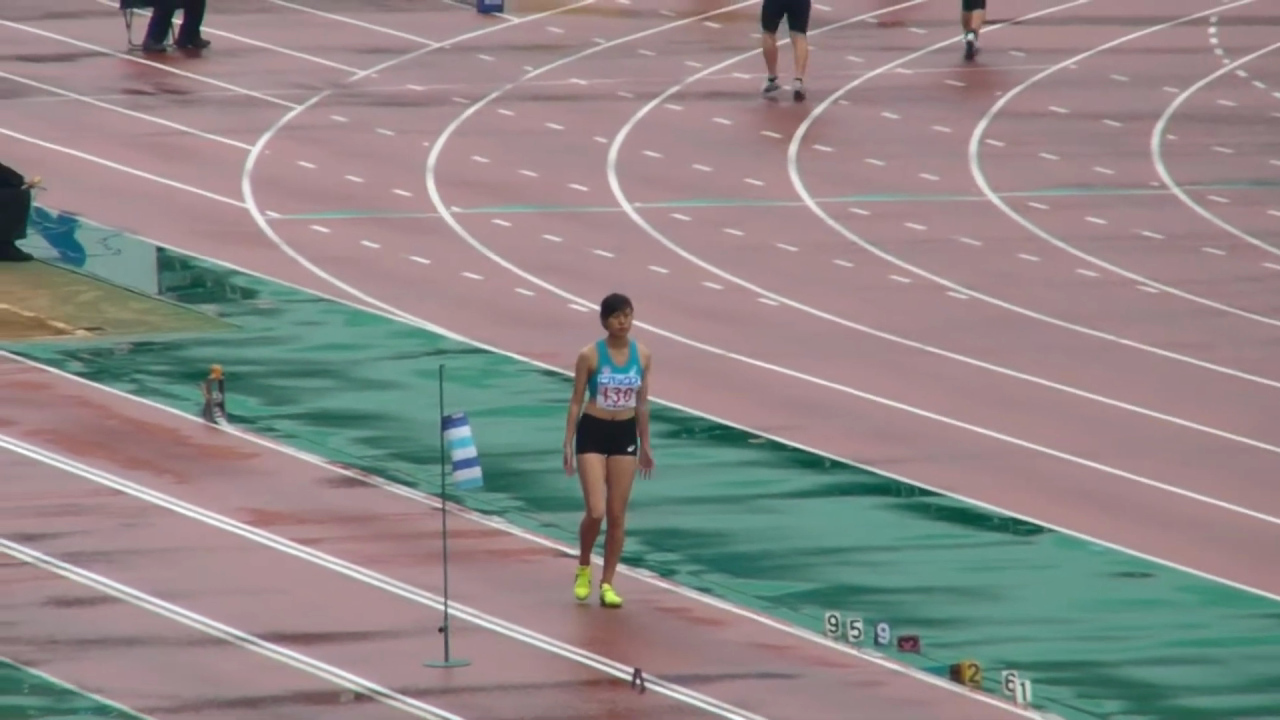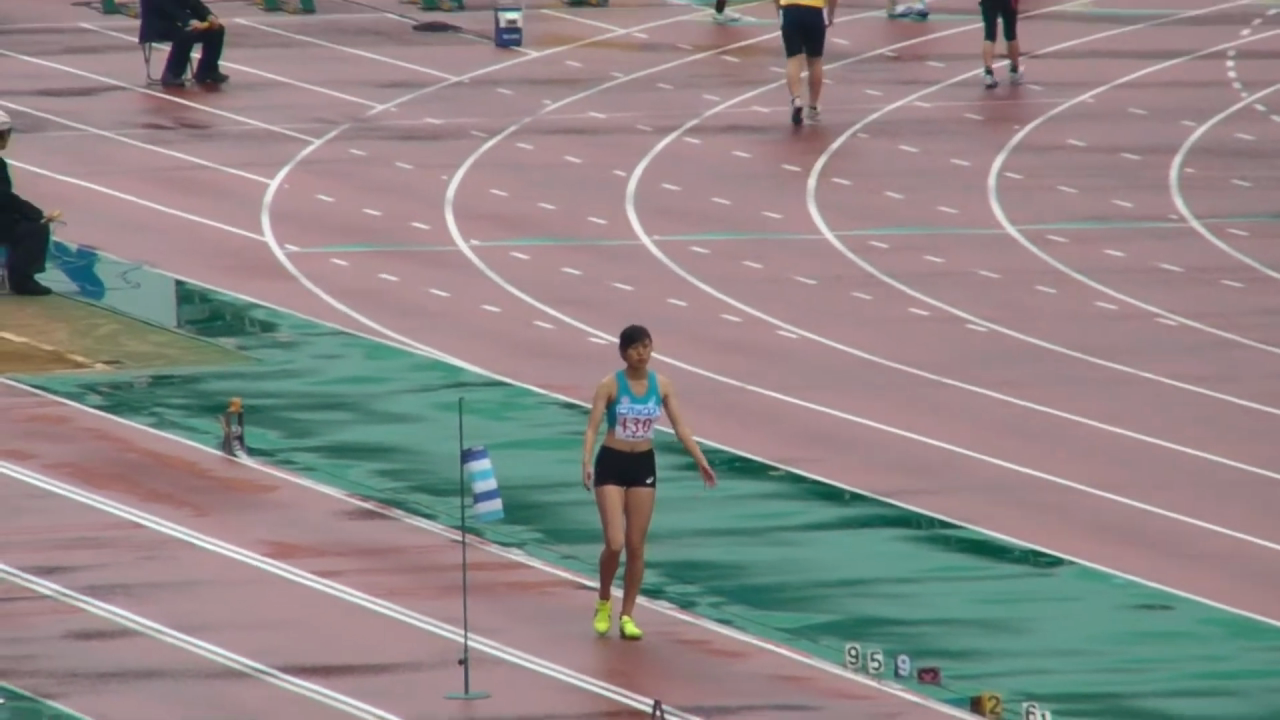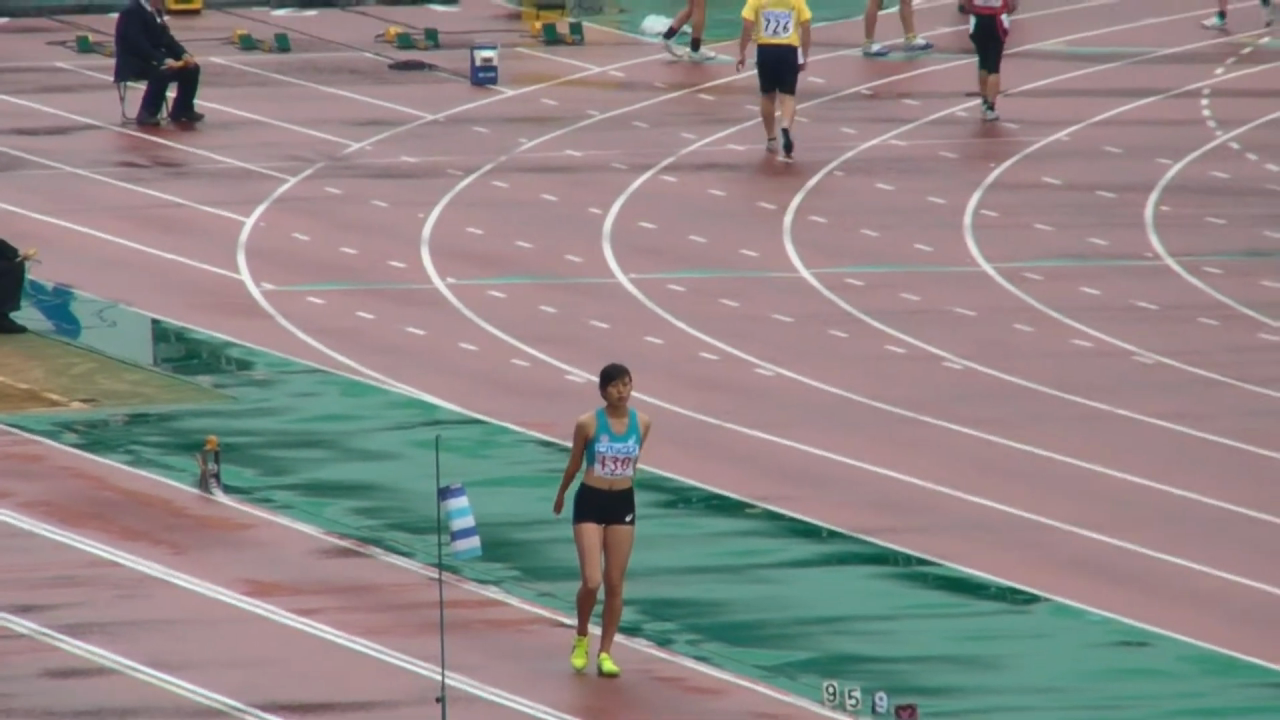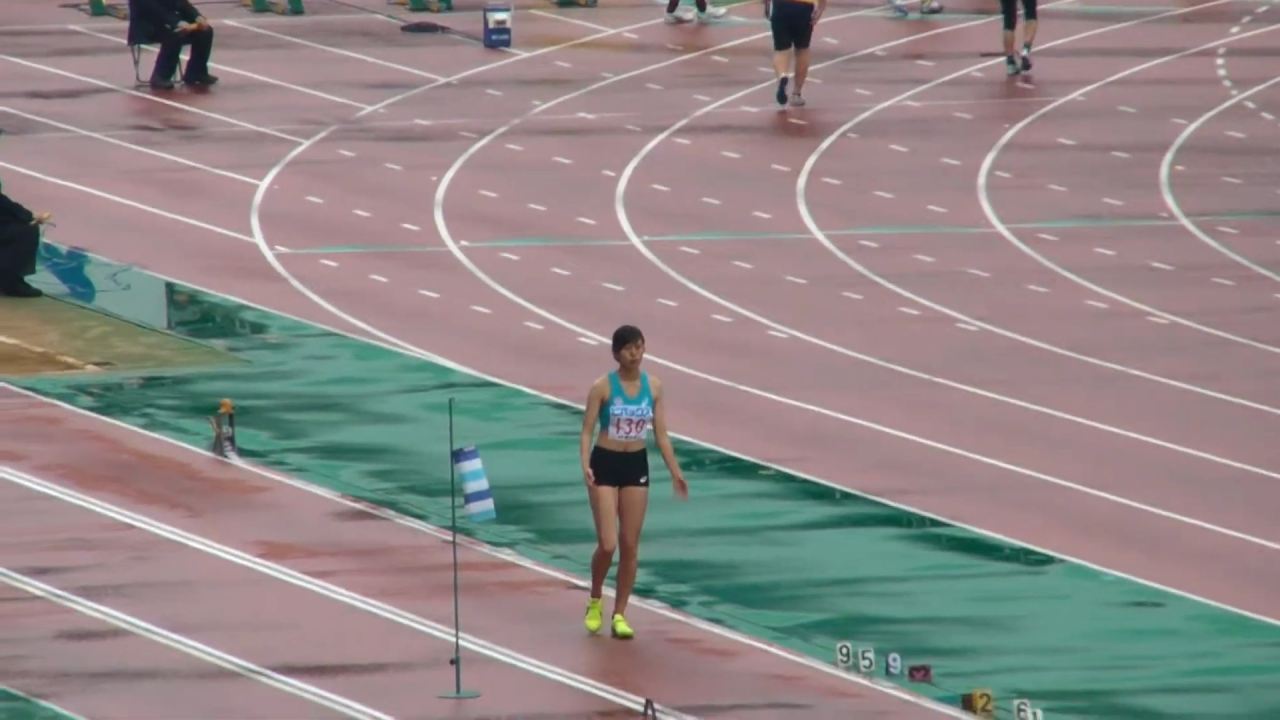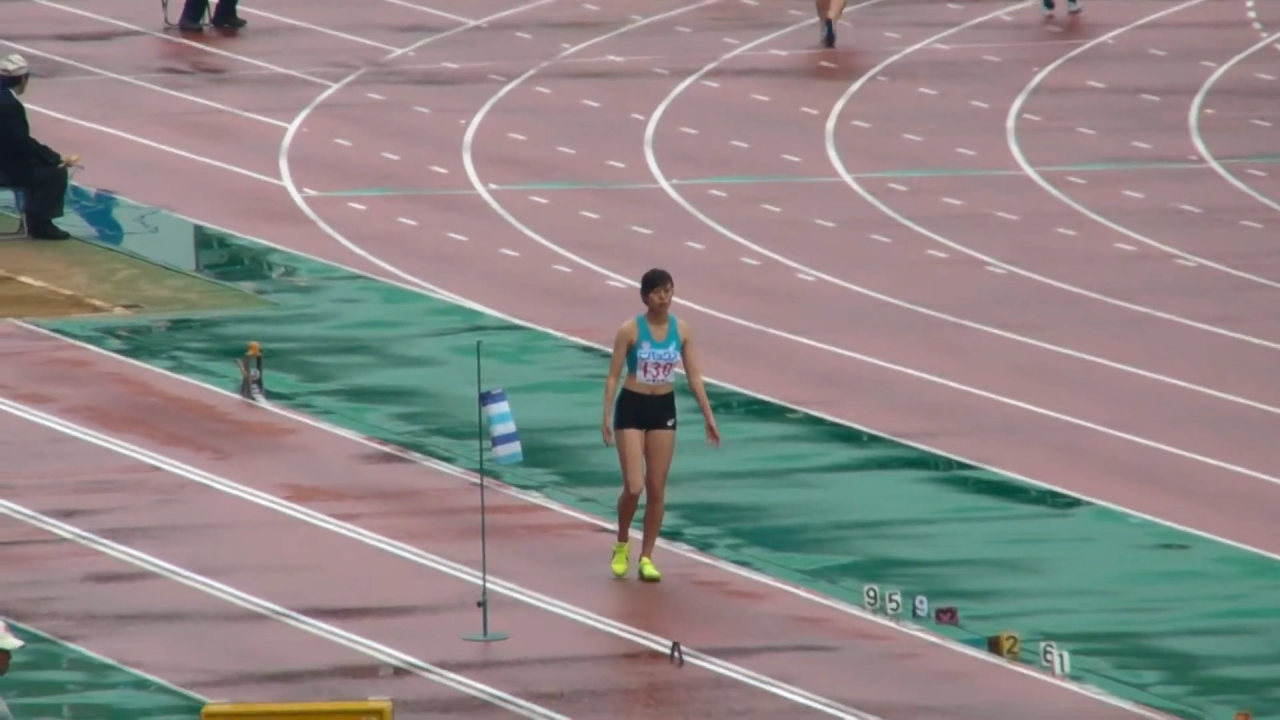
dt=0.4s
person 1, frame 1
left shoulder: (642, 355)
right shoulder: (589, 354)
left elbow: (642, 403)
right elbow: (576, 400)
left wrist: (646, 447)
right wrist: (569, 444)
left hip: (625, 433)
right hip: (593, 433)
left knee: (618, 515)
right knee: (595, 512)
left ankle: (607, 583)
right ankle: (583, 569)
person 1, frame 2
left shoulder: (662, 385)
right shoulder: (609, 385)
left elbow: (680, 428)
right elbow: (592, 428)
left wrist: (701, 462)
right wrist: (587, 463)
left hip: (644, 465)
right hip: (612, 463)
left knee: (636, 546)
right knee: (615, 543)
left ankle: (627, 615)
right ankle: (604, 603)
person 1, frame 3
left shoulder: (642, 423)
right shoulder: (587, 423)
right elbow: (574, 463)
right wrist: (560, 495)
left hip: (623, 503)
right hip: (589, 501)
left knee: (615, 583)
right knee: (591, 581)
left ankle: (605, 652)
right ankle: (580, 639)
person 1, frame 4
left shoulder: (654, 386)
right shoulder: (602, 386)
left elbow: (660, 432)
right elbow: (587, 430)
left wrist: (674, 470)
right wrist: (586, 463)
left hip: (637, 465)
right hip: (605, 464)
left knee: (630, 545)
right knee: (607, 544)
left ankle: (619, 614)
right ankle: (595, 601)
person 1, frame 5
left shoulder: (682, 329)
right shoulder: (629, 330)
left elbow: (694, 375)
right elbow: (613, 375)
left wrist: (708, 417)
right wrist: (606, 416)
left hip: (664, 408)
right hip: (632, 407)
left knee: (657, 488)
right knee: (633, 487)
left ankle: (646, 556)
right ankle: (621, 545)
